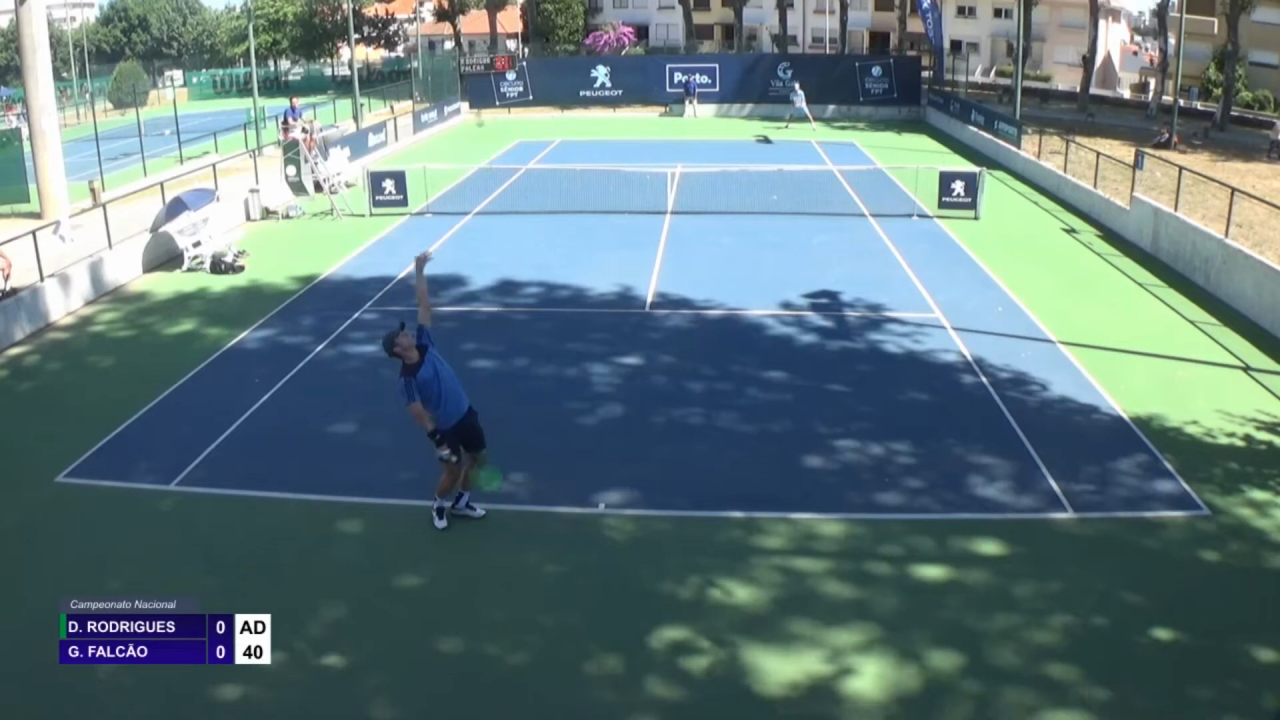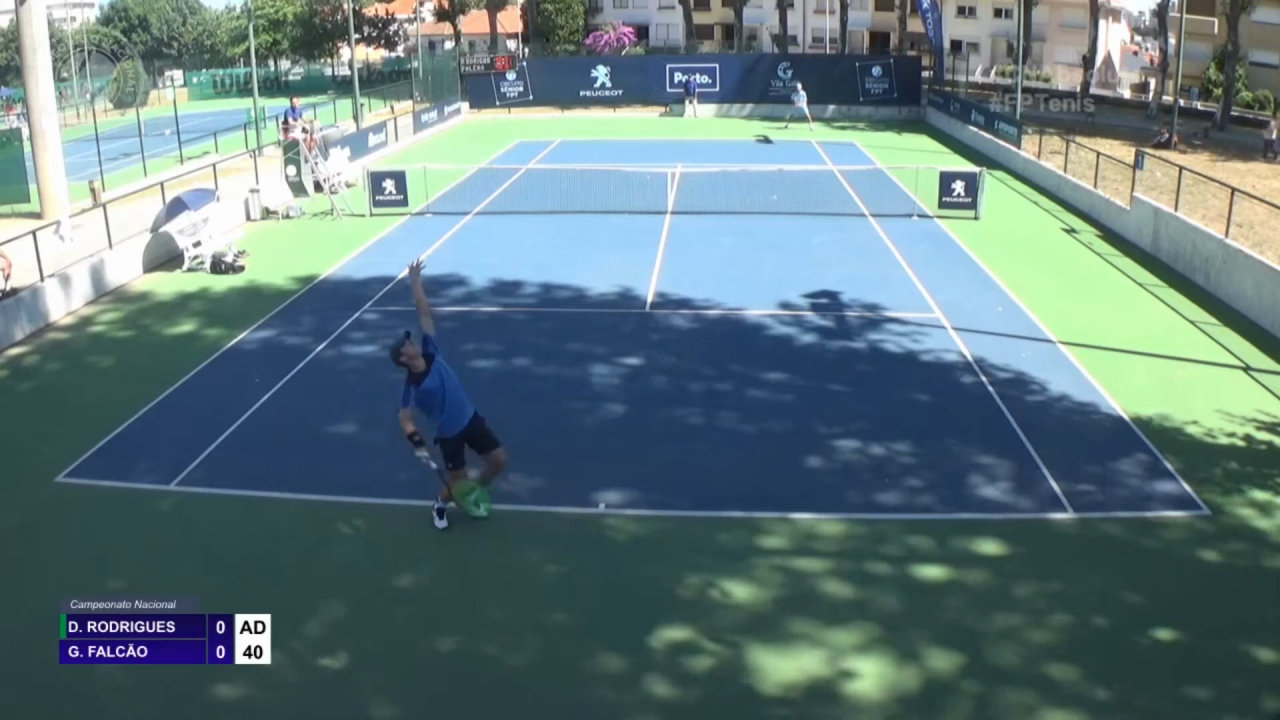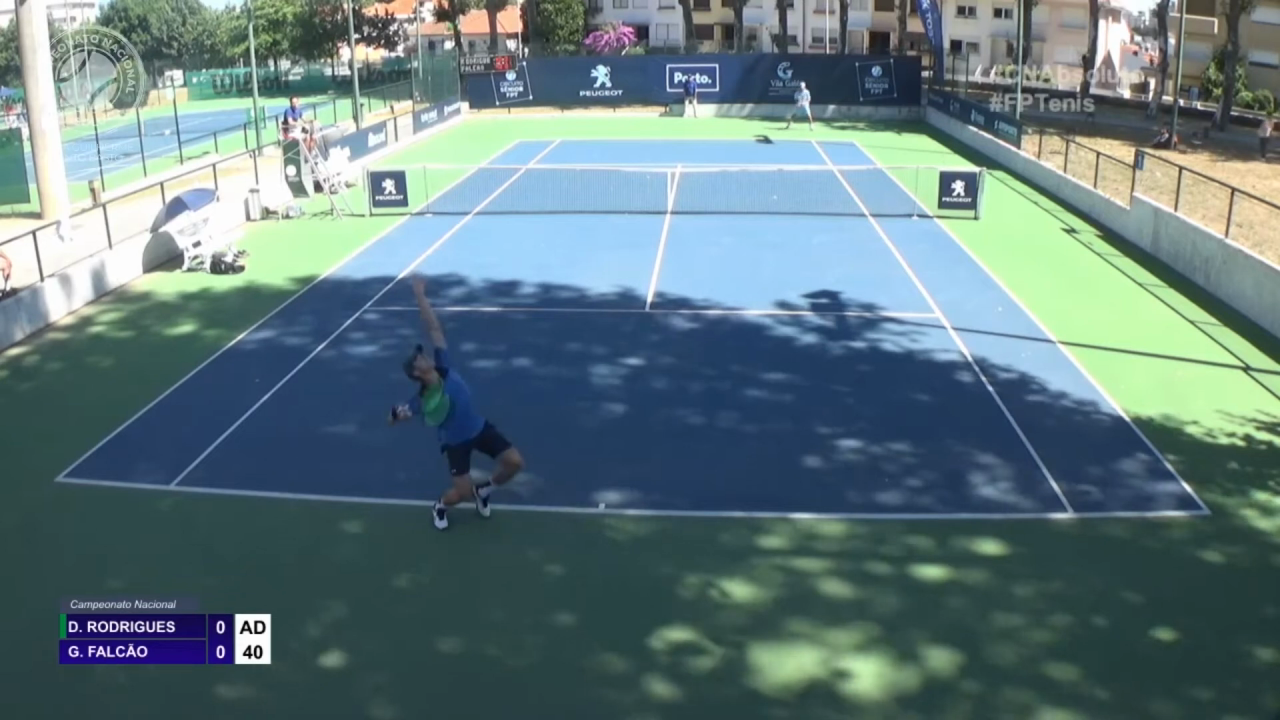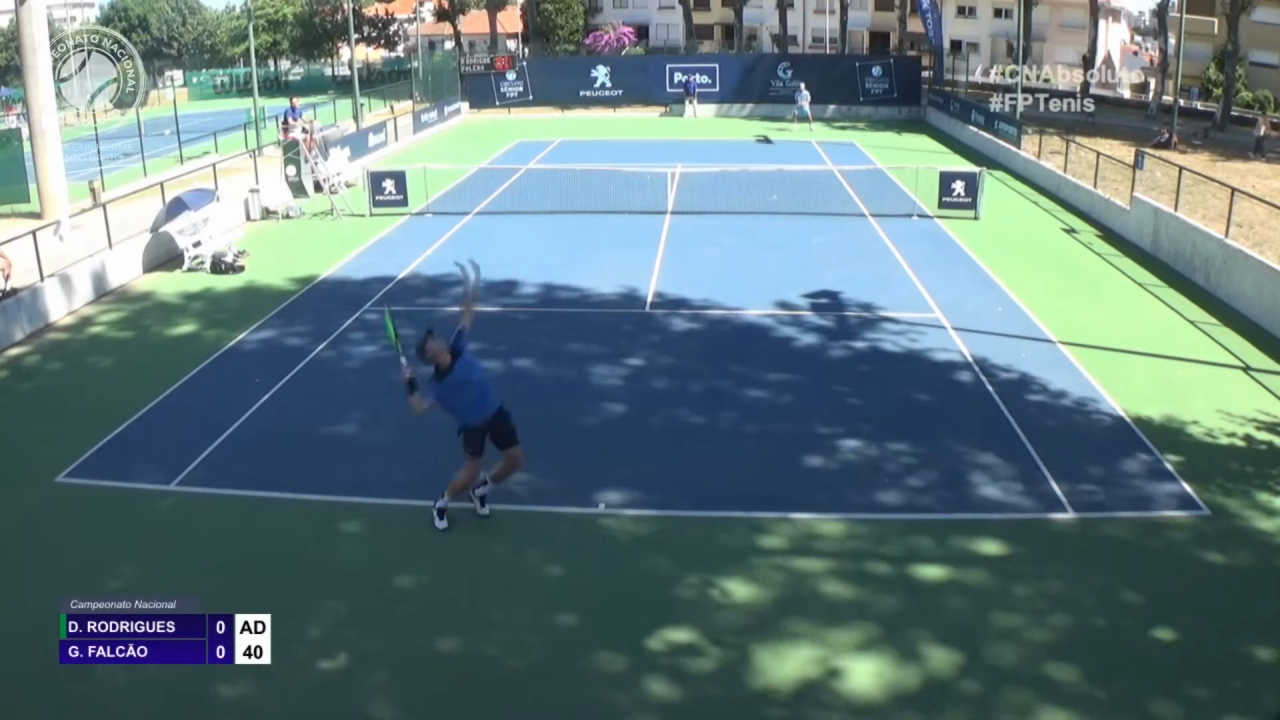
dt=0.2s
person 1, frame 1
left shoulder: (424, 345)
right shoulder: (407, 378)
left elbow: (424, 306)
right elbow: (418, 413)
left wrist: (419, 272)
right wrist: (438, 440)
left hip: (466, 413)
right hip: (445, 428)
left knee: (478, 460)
right knee: (453, 473)
left ankle: (461, 503)
right ankle: (439, 505)
person 1, frame 2
left shoulder: (430, 354)
right shoulder: (412, 386)
left elbow: (424, 313)
right elbow: (404, 418)
left wrist: (414, 282)
right wrist: (417, 443)
left hip: (471, 419)
right hip: (449, 434)
left knee: (498, 461)
right knee: (458, 482)
right ankle: (440, 506)
person 1, frame 3
left shoulder: (443, 366)
right shoulder: (422, 399)
left elbow: (433, 327)
right elbow: (396, 418)
left wrist: (420, 295)
right wrist: (398, 413)
left hip: (480, 427)
right hip: (455, 442)
left knee: (515, 463)
right knee: (462, 491)
left ankle: (483, 489)
right ankle: (441, 506)
person 1, frame 4
left shoulder: (458, 349)
right shoulder: (435, 383)
left elbow: (467, 316)
right elbow: (418, 408)
left wrist: (468, 288)
right wrist: (410, 382)
left hip: (496, 412)
right hip: (472, 424)
left knee: (515, 460)
right knee: (469, 475)
left ankle: (481, 490)
right ankle: (442, 504)
